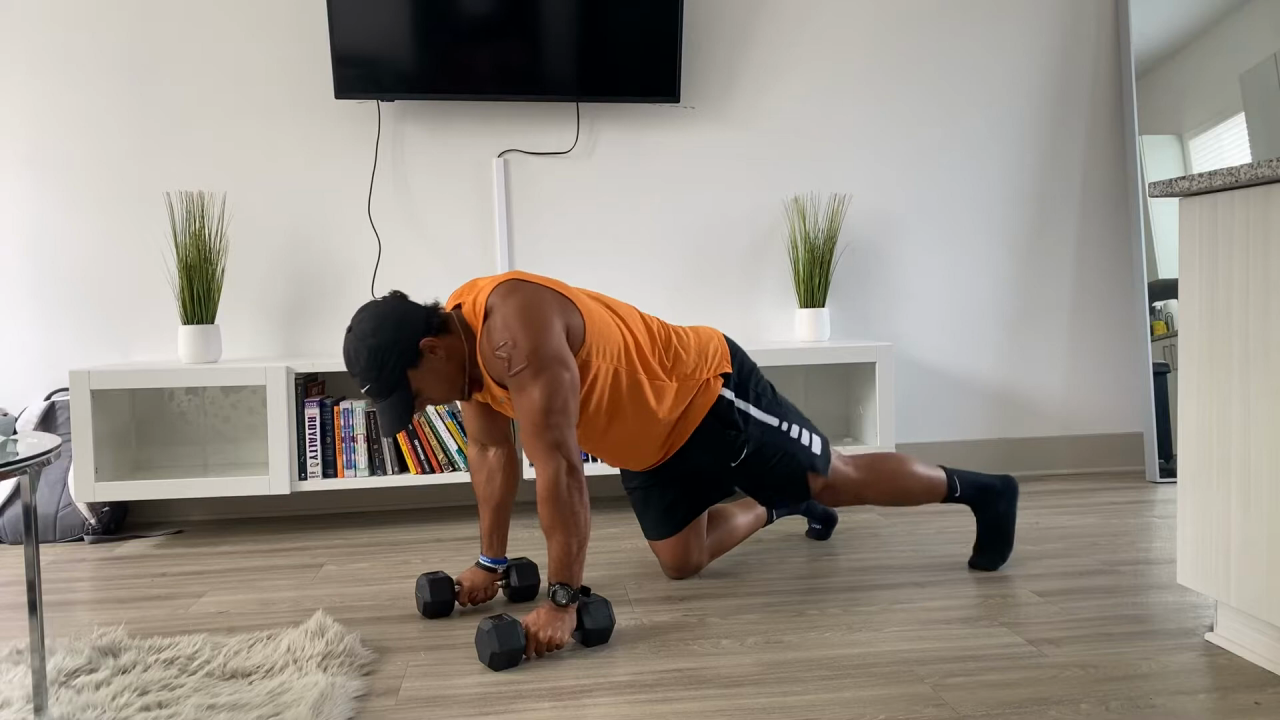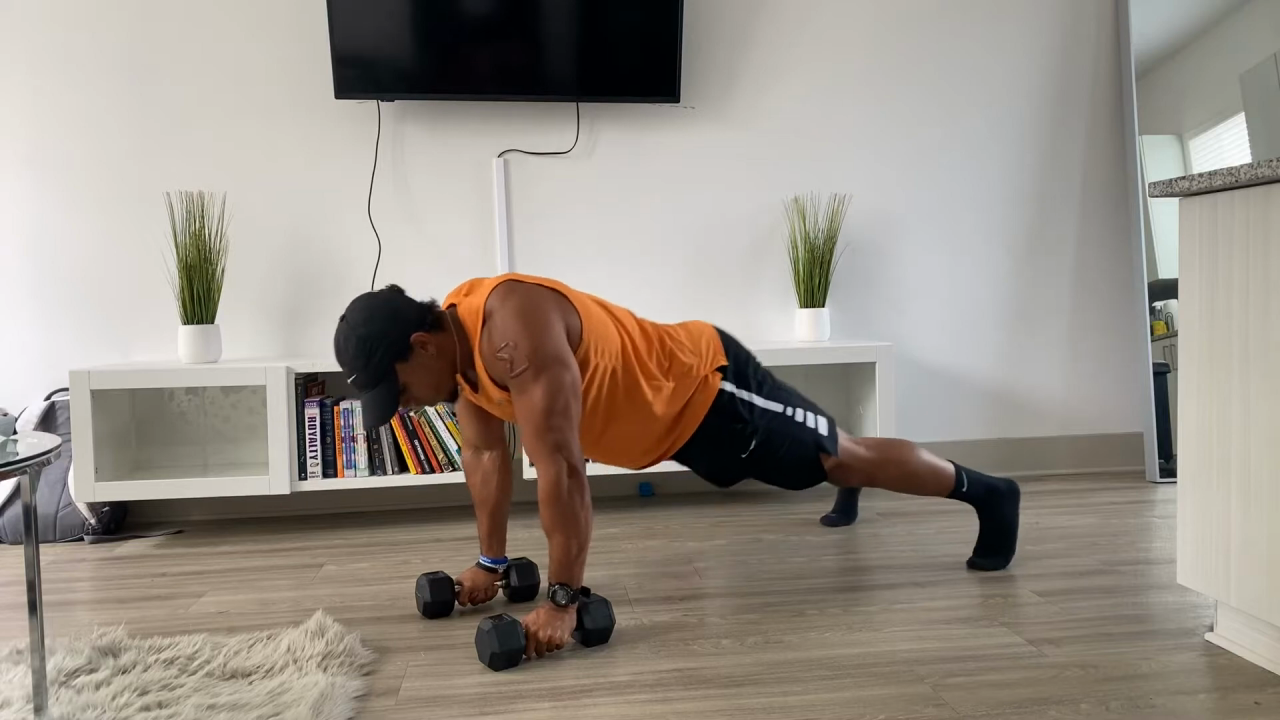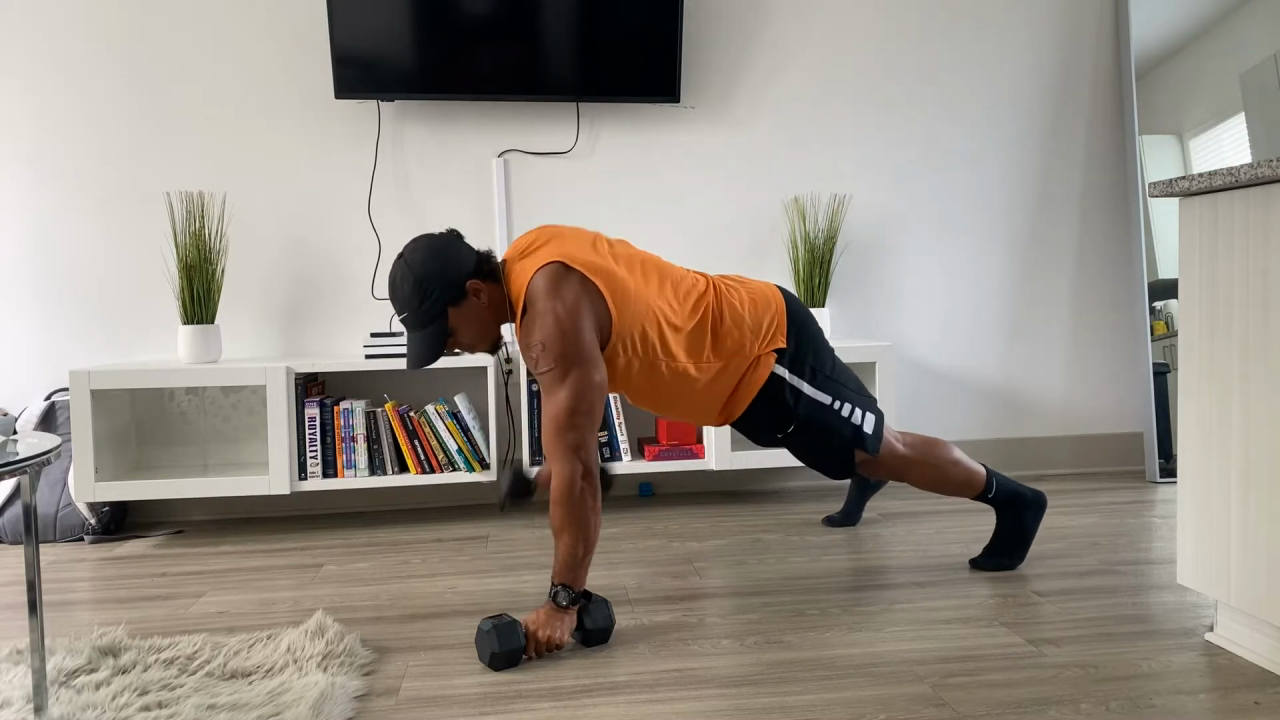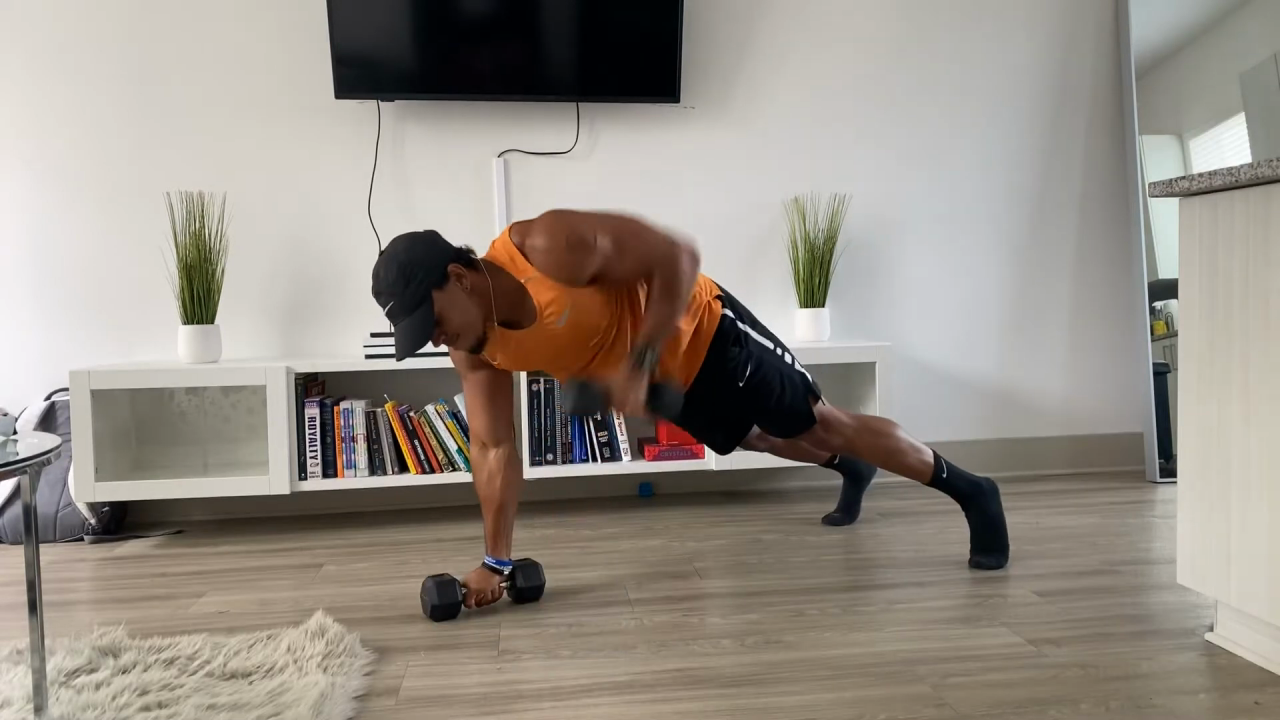
dt=1s
person 1, frame 1
left shoulder: (514, 328)
right shoulder: (461, 336)
left elbow: (559, 468)
right elbow: (492, 450)
left wrist: (562, 600)
right wrist: (489, 561)
left hip: (708, 389)
right hip: (652, 432)
left knee: (836, 479)
right knee: (681, 562)
left ankle: (980, 491)
right ankle: (780, 505)
person 1, frame 2
left shoulder: (514, 330)
right shoulder: (457, 335)
left elbow: (561, 468)
right elbow: (485, 451)
left wrist: (561, 600)
right wrist: (490, 561)
left hip: (707, 384)
right hip: (672, 409)
left knee: (843, 456)
left ankle: (986, 492)
right ankle: (846, 486)
person 1, frame 3
left shoulder: (550, 313)
right shoulder: (529, 249)
left elbow: (575, 470)
left wrist: (563, 601)
left hip: (766, 351)
right hip: (743, 328)
left knee: (879, 452)
left ankle: (1014, 500)
right ankle: (867, 481)
person 1, frame 4
left shoulder: (553, 246)
right shoulder: (472, 343)
left elbow: (677, 257)
right elbow: (494, 449)
left wrist: (639, 362)
right wrist: (495, 562)
left hip: (703, 333)
right hip: (668, 381)
left knee: (821, 421)
right knee: (764, 439)
left ankle: (971, 490)
right ankle: (851, 471)
